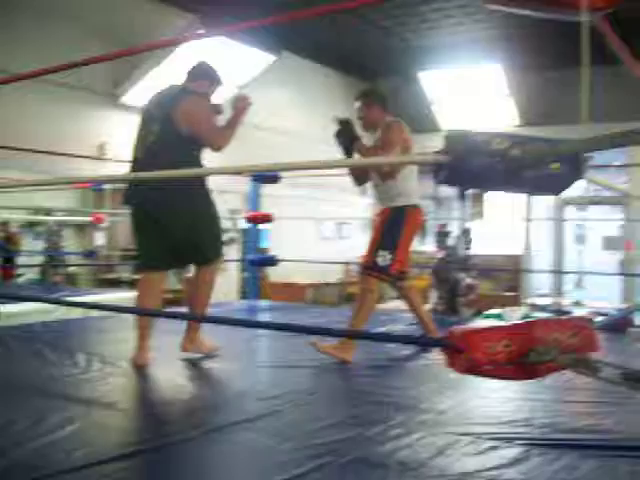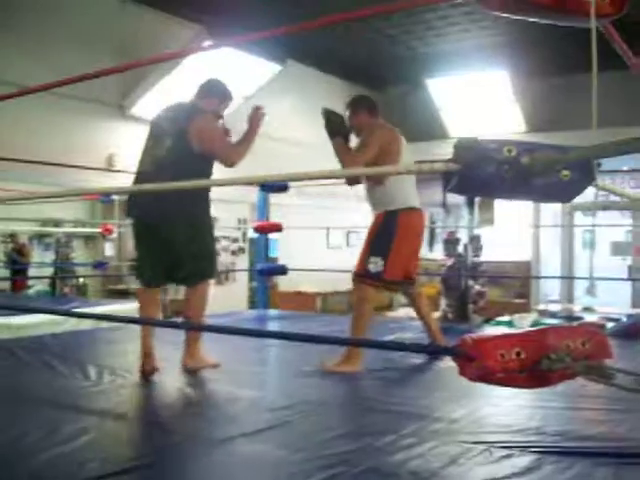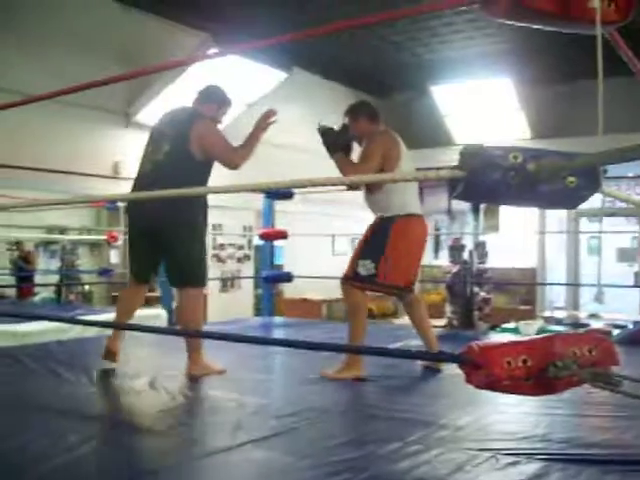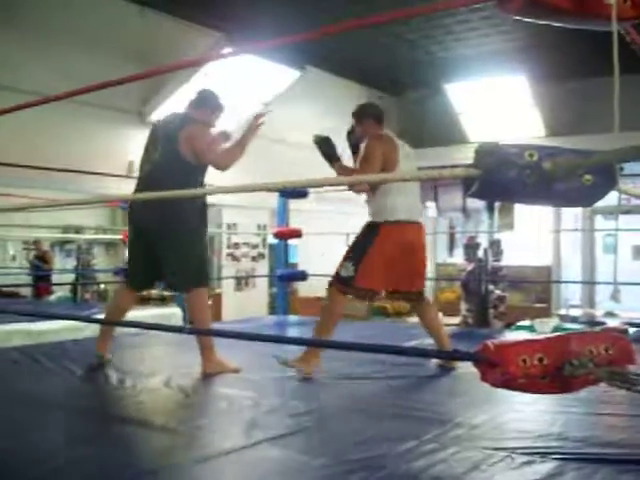
dt=0.2s
person 1, frame 1
left shoulder: (159, 100)
right shoulder: (193, 103)
right elbow: (216, 141)
left wrist: (208, 116)
right wrist: (238, 114)
left hip: (145, 193)
right hip: (182, 194)
left knee: (152, 269)
right knee: (207, 260)
left ankle: (142, 347)
right ankle: (192, 335)
person 1, frame 2
left shoulder: (167, 114)
right shoulder: (205, 121)
right elbow: (230, 158)
left wrist: (217, 135)
right wrist: (253, 127)
left hip: (147, 205)
right hip: (184, 210)
left knee: (151, 283)
right knee: (197, 281)
left ankle: (147, 351)
right ankle: (192, 354)
person 1, frame 3
left shoulder: (168, 118)
right shoulder: (204, 126)
right elbow: (234, 160)
left wrist: (218, 141)
right wrist: (258, 131)
left hip: (144, 208)
right hip: (180, 214)
left knee: (139, 279)
right knee: (192, 286)
left ankle: (114, 340)
right ankle: (196, 360)
person 1, frame 4
left shoulder: (164, 125)
right shoulder: (194, 130)
right elbow: (222, 162)
left wrist: (215, 142)
right wrist: (248, 134)
left hip: (145, 214)
right hip: (179, 219)
left knee: (133, 285)
right knee: (196, 287)
left ankle: (102, 345)
right ankle: (210, 359)
person 2, frame 1
left shoulder: (395, 128)
right shoulder: (381, 136)
left elbow: (387, 164)
right elbow: (360, 179)
left wrist: (356, 144)
right wrist: (349, 150)
left hip: (401, 211)
right hip: (392, 212)
left knee: (371, 274)
right knee: (398, 278)
left ankle: (347, 345)
right ankle: (432, 332)
person 2, frame 2
left shoulder: (378, 131)
right shoulder: (384, 137)
left elbow: (351, 164)
right elbow: (354, 177)
left wrist: (335, 136)
right wrist: (343, 140)
left hip: (398, 216)
right hip: (407, 216)
left knee: (366, 281)
right knee: (407, 284)
left ankle: (353, 358)
right ankle: (438, 340)
person 2, frame 3
left shoulder: (378, 139)
right shoulder: (389, 142)
left elbow: (358, 178)
left wrist: (336, 151)
right wrist: (345, 152)
left hip: (396, 223)
right hip: (414, 223)
left knee: (354, 284)
right knee: (406, 292)
left ankle: (354, 363)
right ankle: (435, 355)
person 2, frame 4
left shoulder: (377, 144)
right shoulder: (402, 148)
left elbow: (360, 184)
left wrist: (333, 159)
right wrist: (358, 155)
left hip: (387, 228)
right hip: (413, 229)
left knee: (340, 287)
right knee: (416, 296)
left ankle: (310, 359)
right ankle: (449, 354)
